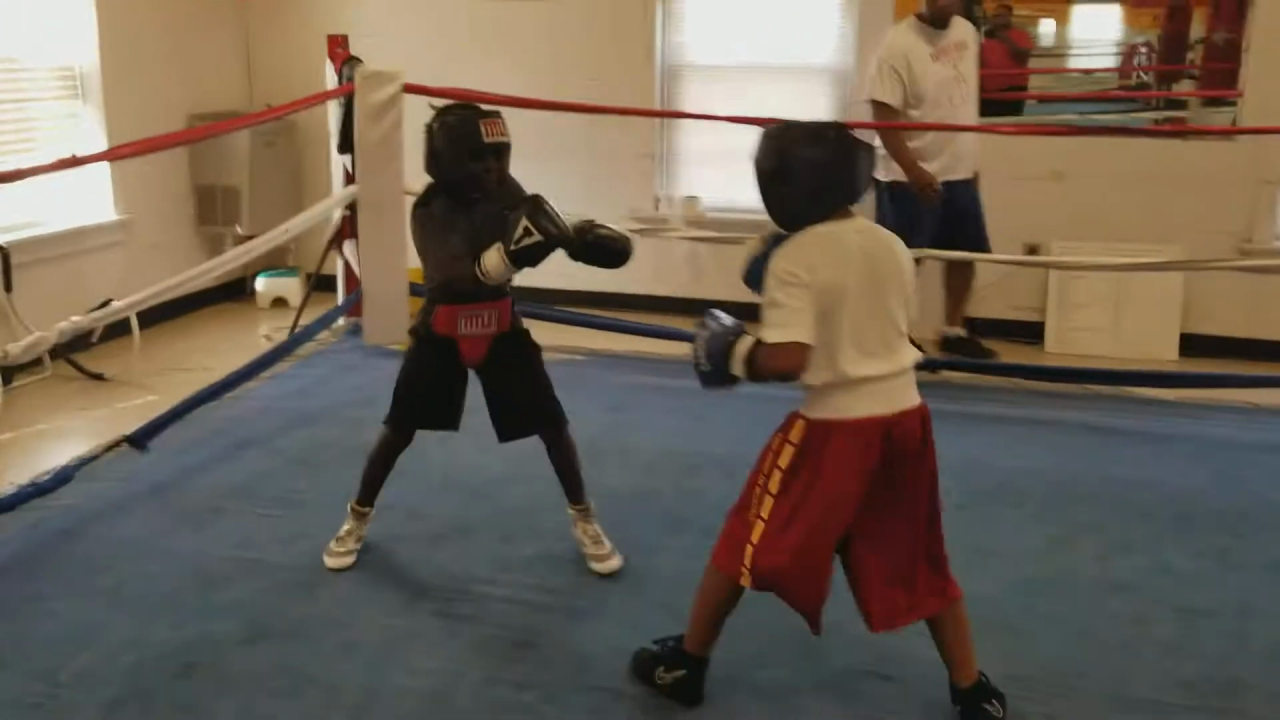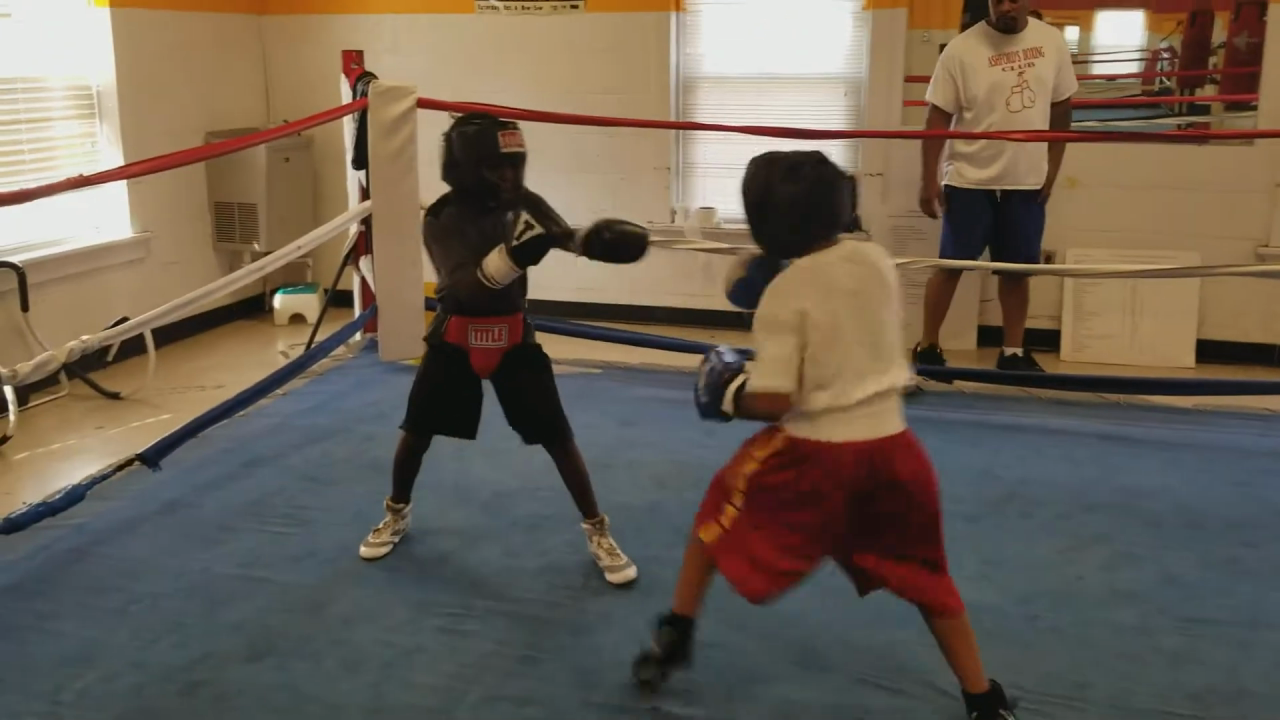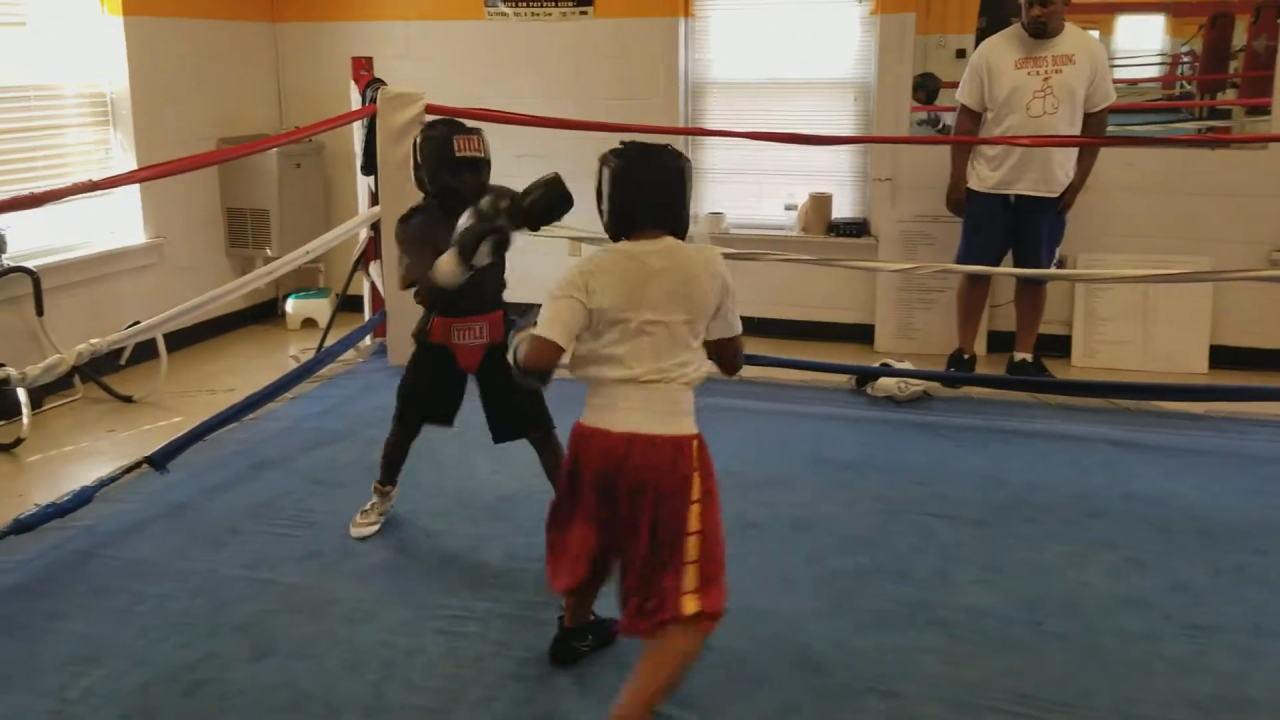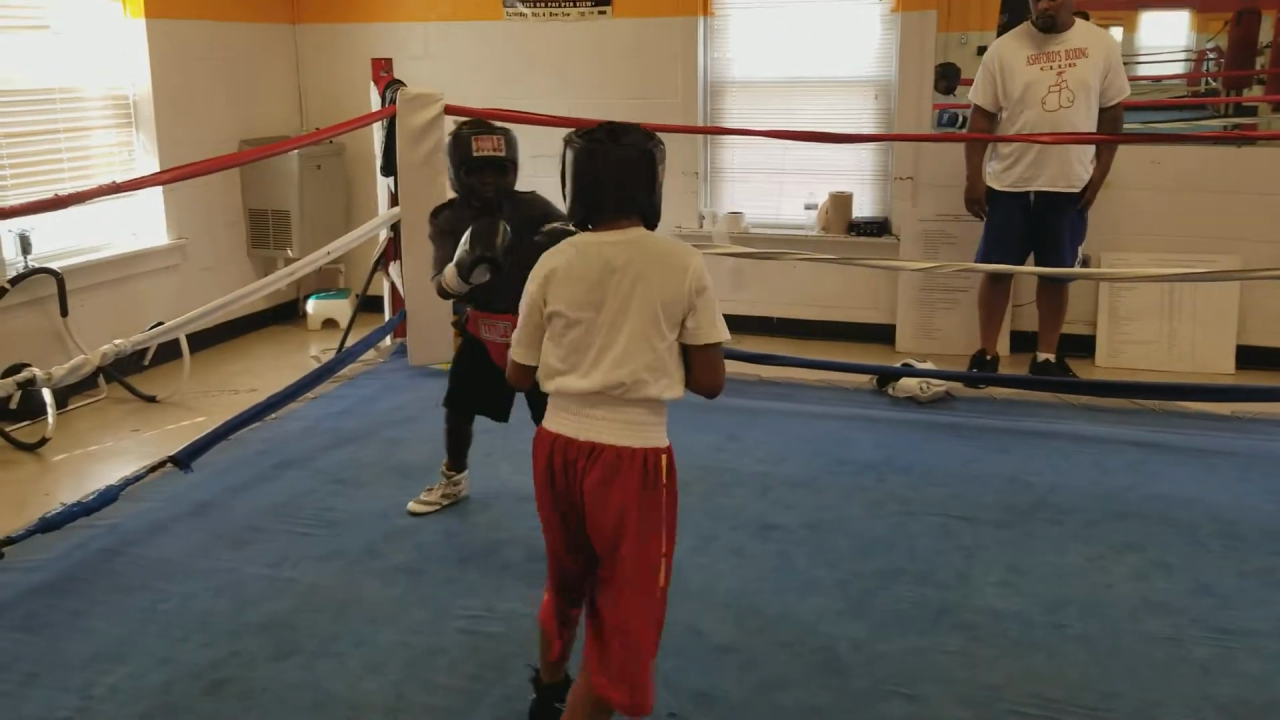
dt=0.4s
person 1, frame 1
left shoulder: (793, 260)
right shoulder: (892, 246)
left elbow: (787, 361)
left wrist: (731, 354)
left hip: (833, 430)
right hip: (905, 418)
left knee: (744, 548)
right knee: (920, 564)
left ankle: (684, 665)
person 1, frame 2
left shoulder: (785, 294)
right shoulder: (877, 262)
left elbow: (773, 401)
left wrist: (728, 390)
left hip: (816, 453)
right hip: (889, 445)
left knee: (722, 509)
right knee: (925, 575)
left ankle: (675, 637)
person 1, frame 3
left shoulder: (589, 273)
right shoulder: (708, 267)
left elbow: (538, 359)
right elbow: (732, 362)
left wrist: (516, 349)
left hip: (596, 437)
right hip: (668, 446)
left knee: (587, 538)
right knee: (687, 612)
left ankle: (575, 628)
person 1, frame 4
left shoulder: (553, 265)
right shoulder: (684, 265)
left elbow: (518, 374)
right elbow: (710, 381)
left hip: (559, 444)
right hip: (634, 456)
left knee: (569, 582)
right knee: (625, 624)
person 2, frame 1
left shoulder: (505, 190)
right shoulder: (430, 211)
left elbow: (539, 226)
right elbow: (458, 277)
left wrist: (575, 235)
right wrist: (512, 252)
left hip: (500, 326)
right hip: (443, 330)
left knee: (552, 425)
right knee: (398, 431)
left ankle: (583, 519)
right ankle: (358, 518)
person 2, frame 2
left shoulder: (521, 202)
right shoulder: (441, 219)
left elbow: (565, 234)
right elbow: (463, 286)
left wrist: (596, 236)
right wrist: (513, 253)
left hip: (513, 338)
right hip: (455, 339)
left knee: (558, 437)
right knee: (415, 434)
left ankle: (597, 531)
right ankle: (396, 515)
person 2, frame 3
left shoulder: (489, 199)
right shoulder: (416, 226)
right elbow: (421, 283)
right wrist: (464, 252)
left hip: (495, 335)
right hip: (441, 338)
left knee: (538, 428)
right knee: (404, 427)
right ankle: (382, 495)
person 2, frame 4
left shoulder: (529, 207)
right shoulder: (448, 220)
right elbow: (444, 287)
left wrist: (561, 239)
right wrist: (466, 263)
right hip: (482, 331)
right knee: (458, 413)
right ankle: (453, 480)
person 3, frame 1
left shoulder: (967, 32)
right shoulder: (898, 45)
right elbow: (884, 116)
left wrist: (971, 164)
right wrist: (913, 172)
left hip: (959, 171)
right hip: (910, 176)
left knee: (966, 253)
left ankle: (955, 332)
person 3, frame 2
left shoulder: (1052, 42)
right shoulder: (961, 49)
left elbow: (1060, 110)
right elbow: (937, 120)
left wrist: (1052, 171)
right wrist: (928, 180)
left hip: (1027, 182)
right hip: (969, 181)
left knee: (1018, 270)
right knee: (951, 266)
left ankle: (1013, 352)
right ankle: (927, 346)
person 3, frame 3
left shoulder: (1089, 50)
right shoulder: (992, 50)
left elbow: (1096, 119)
right elbow: (967, 117)
left wrist: (1079, 180)
right wrist: (957, 178)
left hip: (1050, 187)
right hip: (990, 184)
left knee: (1035, 274)
right knee: (976, 270)
left ankle: (1024, 357)
right ankle: (964, 353)
person 3, frame 4
left shoulder: (1101, 44)
right shoulder: (1004, 48)
left elbow: (1112, 113)
right elbow: (981, 117)
left wrist: (1100, 173)
right wrist: (974, 177)
left hip: (1070, 184)
right hip: (1008, 183)
left knee: (1057, 274)
right knee: (997, 269)
left ankle: (1047, 357)
right ankle: (986, 354)
